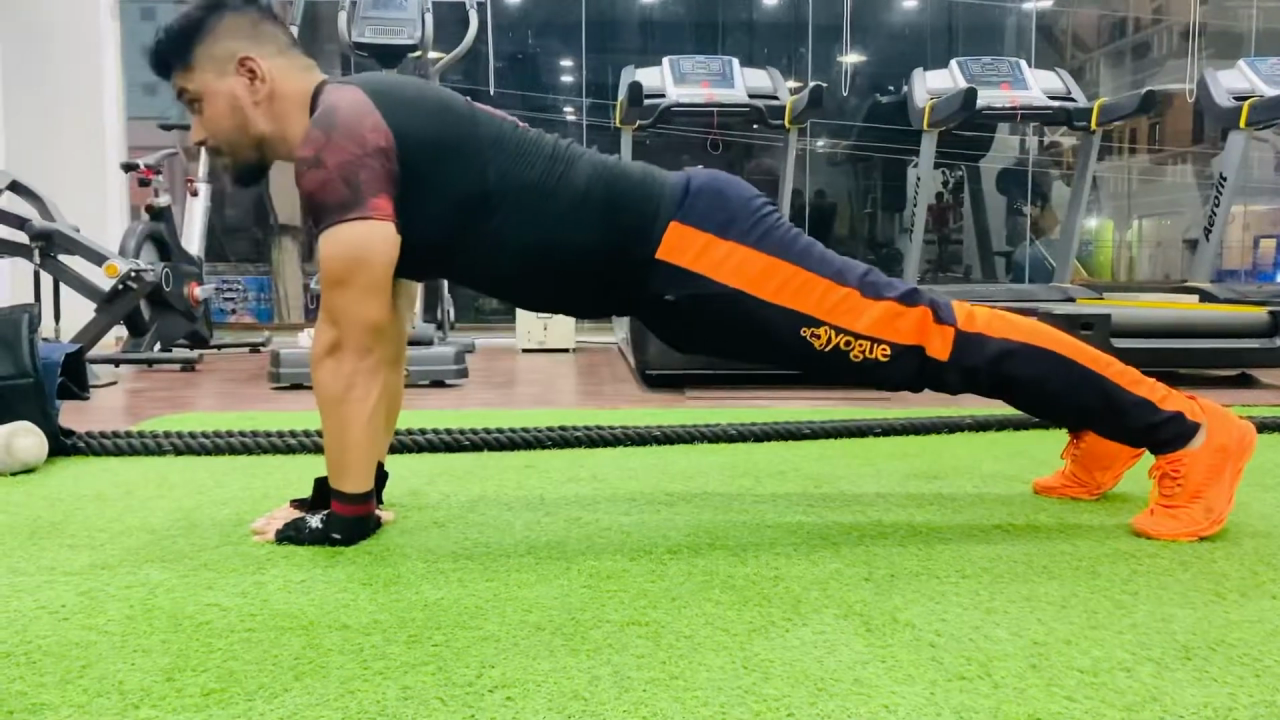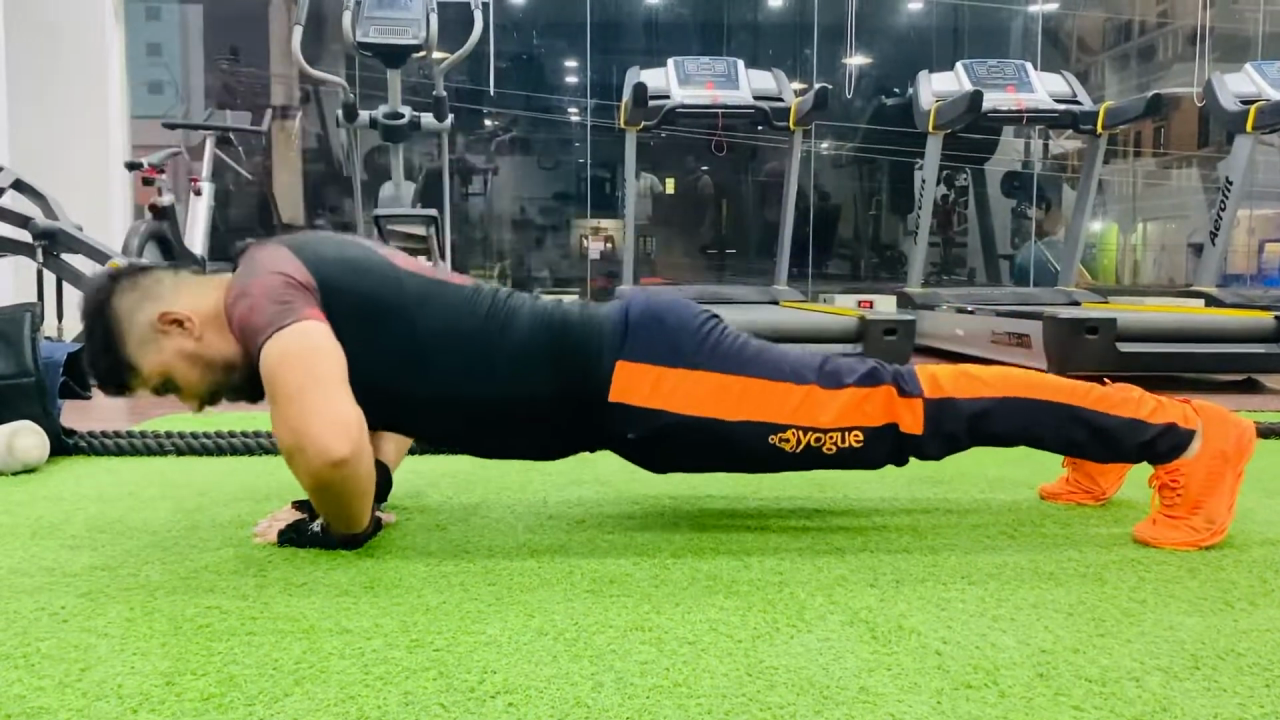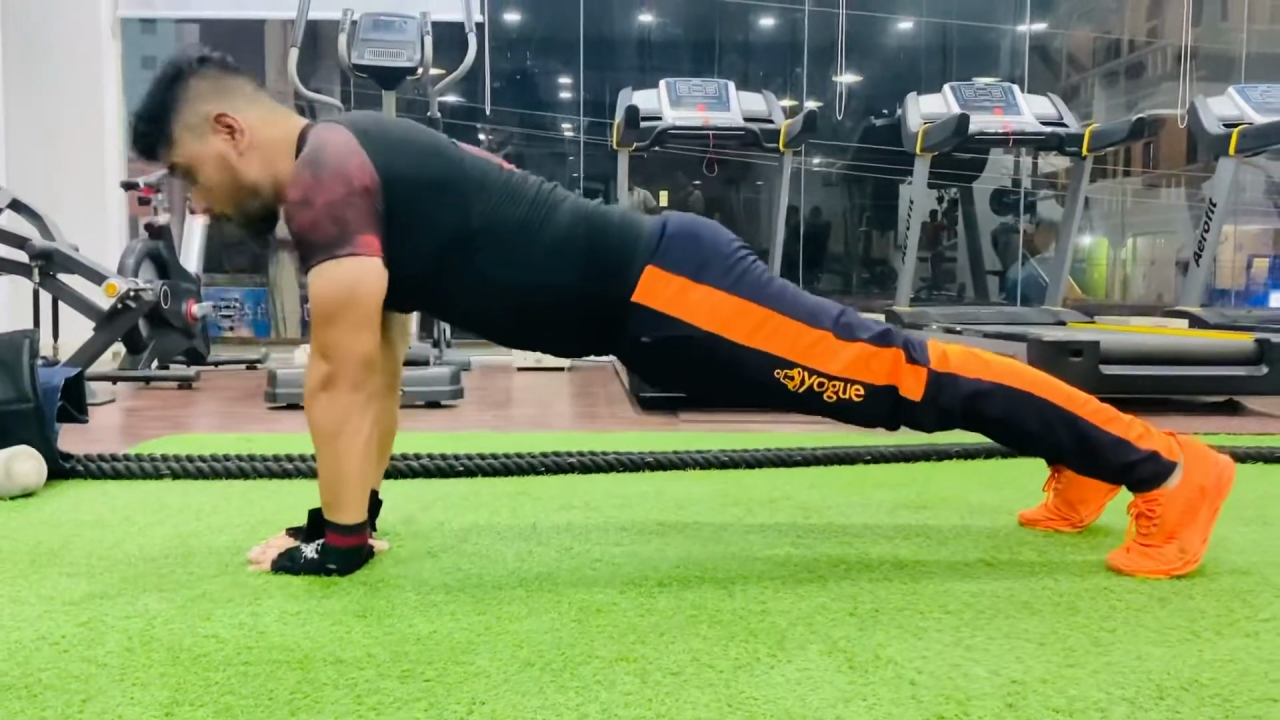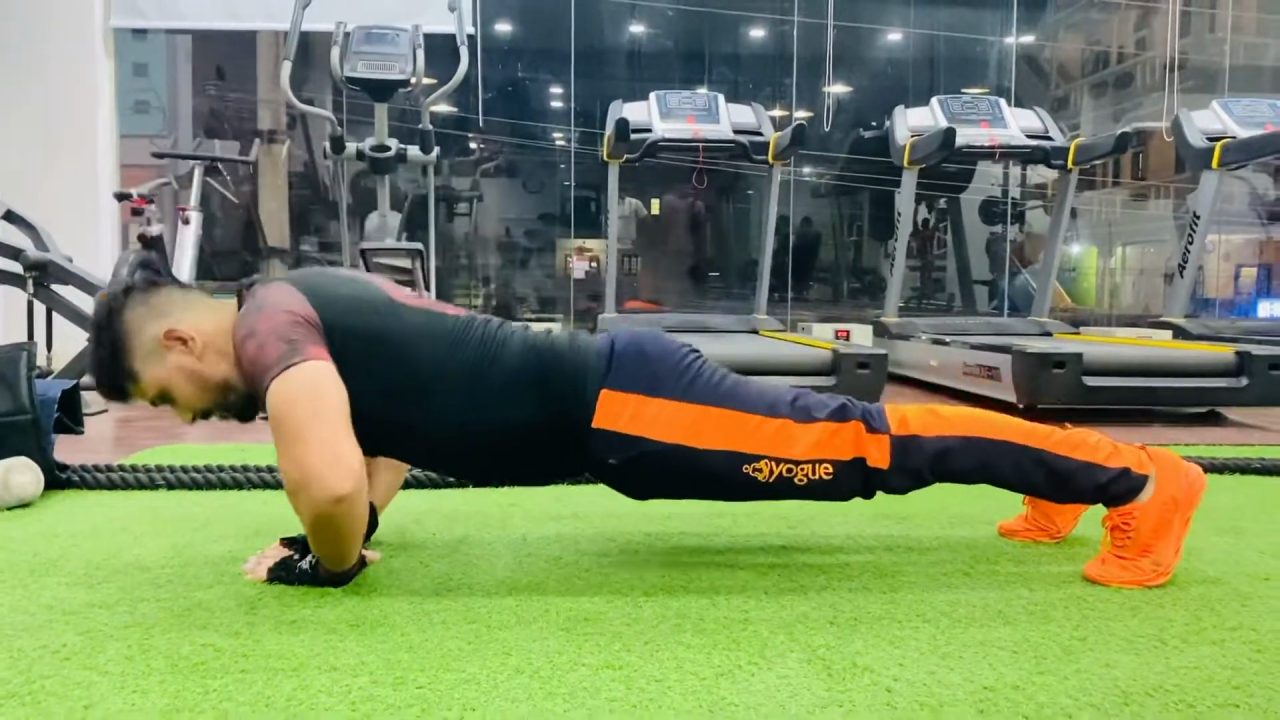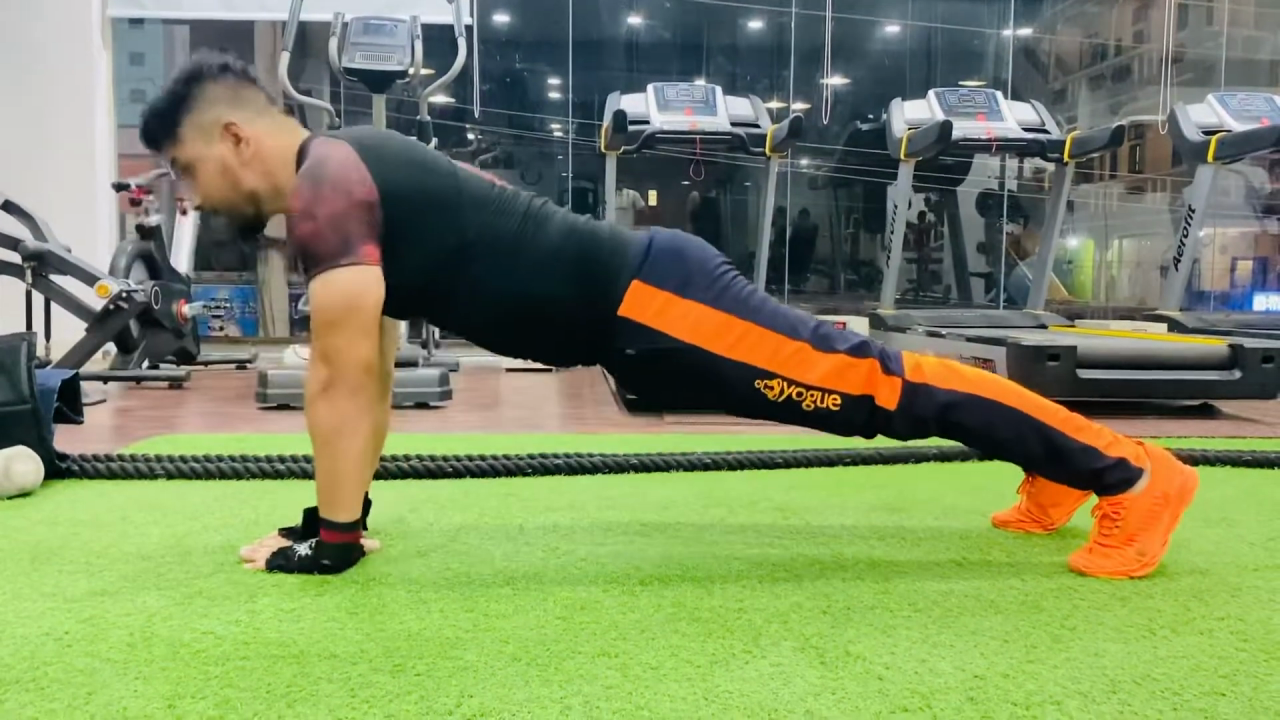
dt=1s
person 1, frame 1
left shoulder: (334, 135)
right shoulder: (359, 126)
left elbow: (350, 344)
right elbow: (384, 334)
left wrist: (343, 510)
right wrist: (361, 474)
left hip: (683, 248)
right hip: (668, 250)
left knee: (918, 338)
right knee: (904, 338)
left ankle: (1187, 431)
right ankle: (1102, 431)
person 1, frame 2
left shoulder: (261, 288)
right shoulder: (305, 275)
left elbow: (329, 442)
left wrist: (340, 522)
right wrist: (367, 480)
left hip: (628, 380)
right hip: (621, 351)
left knee: (890, 412)
right knee: (859, 403)
left ankle: (1180, 435)
right ankle: (1101, 433)
person 1, frame 3
left shoulder: (320, 172)
right shoulder: (348, 162)
left elbow: (341, 378)
right elbow: (381, 361)
left wrist: (339, 537)
right wrist: (355, 503)
left hip: (659, 290)
right hip: (648, 283)
left knee: (892, 377)
right knee: (878, 368)
left ankle: (1165, 470)
right ankle: (1081, 469)
person 1, frame 4
left shoulder: (265, 323)
right shoulder: (305, 302)
left elbow: (328, 481)
left wrist: (327, 559)
right wrist: (353, 522)
left hip: (613, 408)
right hip: (607, 385)
left knee: (857, 448)
right knee: (837, 432)
left ankle: (1132, 481)
right ankle: (1062, 469)
person 1, frame 5
left shoulder: (320, 185)
right shoulder: (344, 170)
left elbow: (343, 381)
right elbow: (372, 365)
left wrist: (333, 535)
right wrist: (346, 499)
left hip: (643, 304)
right hip: (634, 293)
left knee: (866, 387)
right knee: (856, 379)
left ankle: (1127, 478)
right ankle: (1061, 465)
